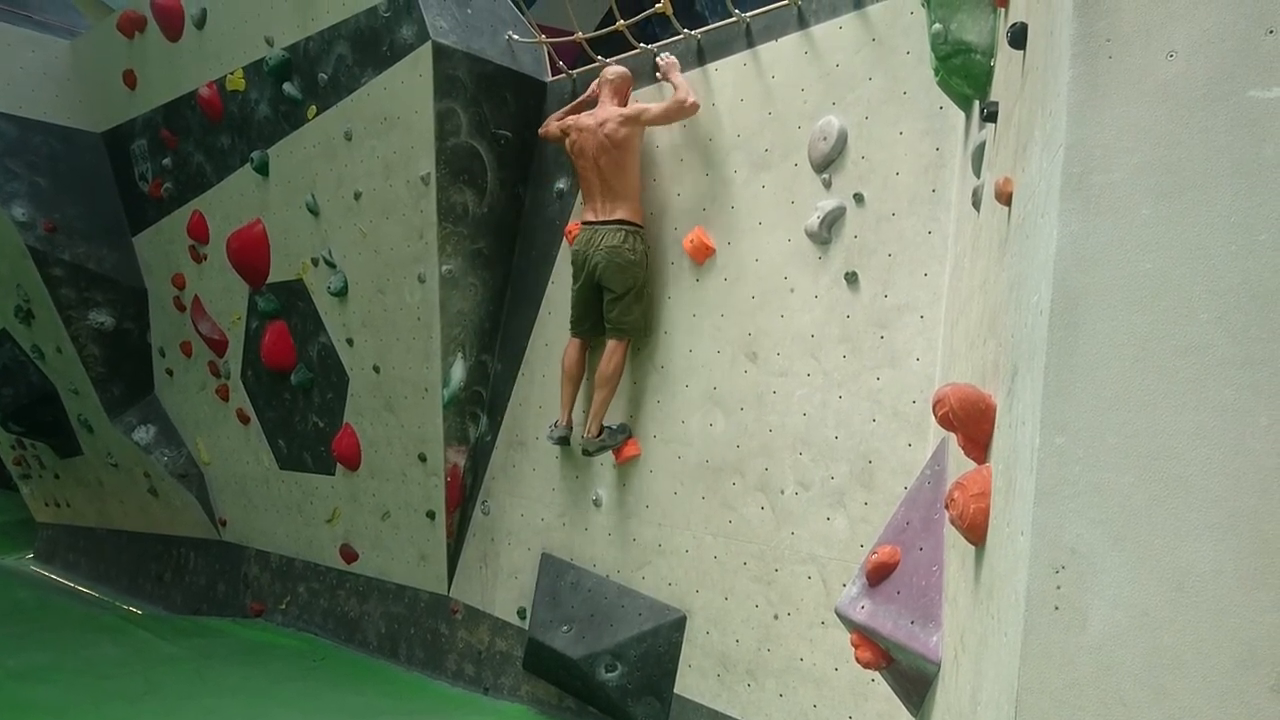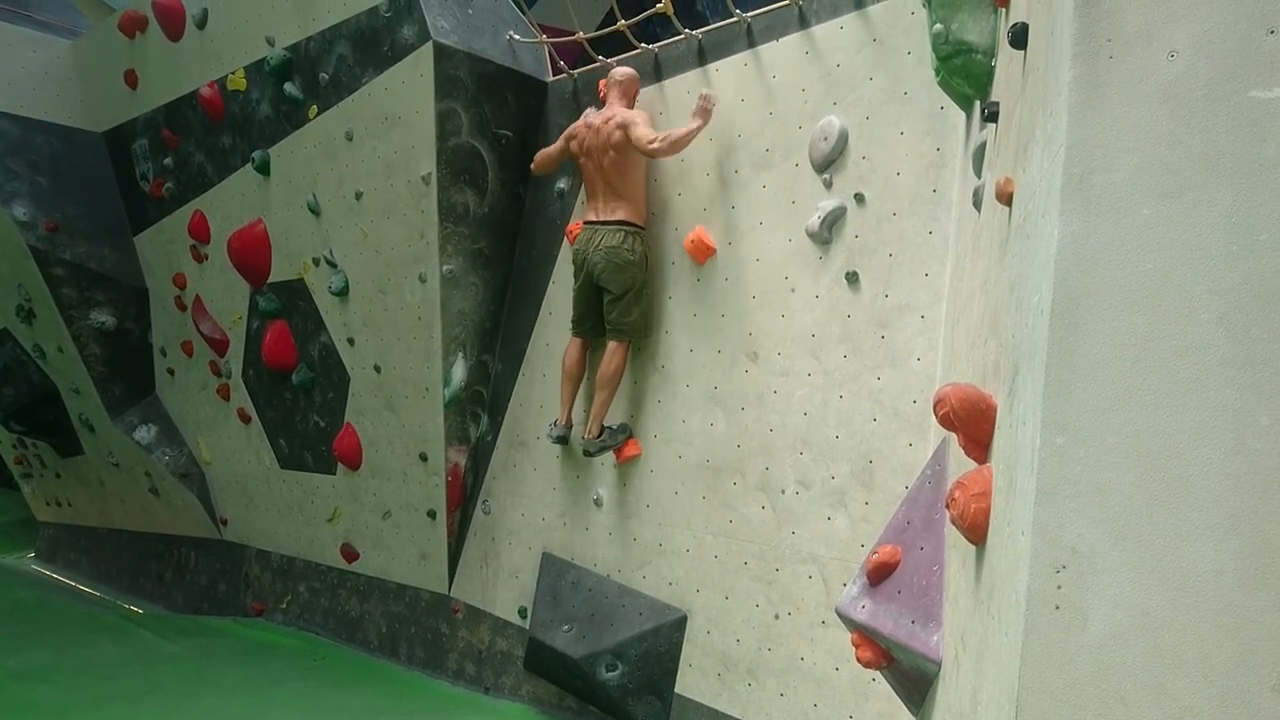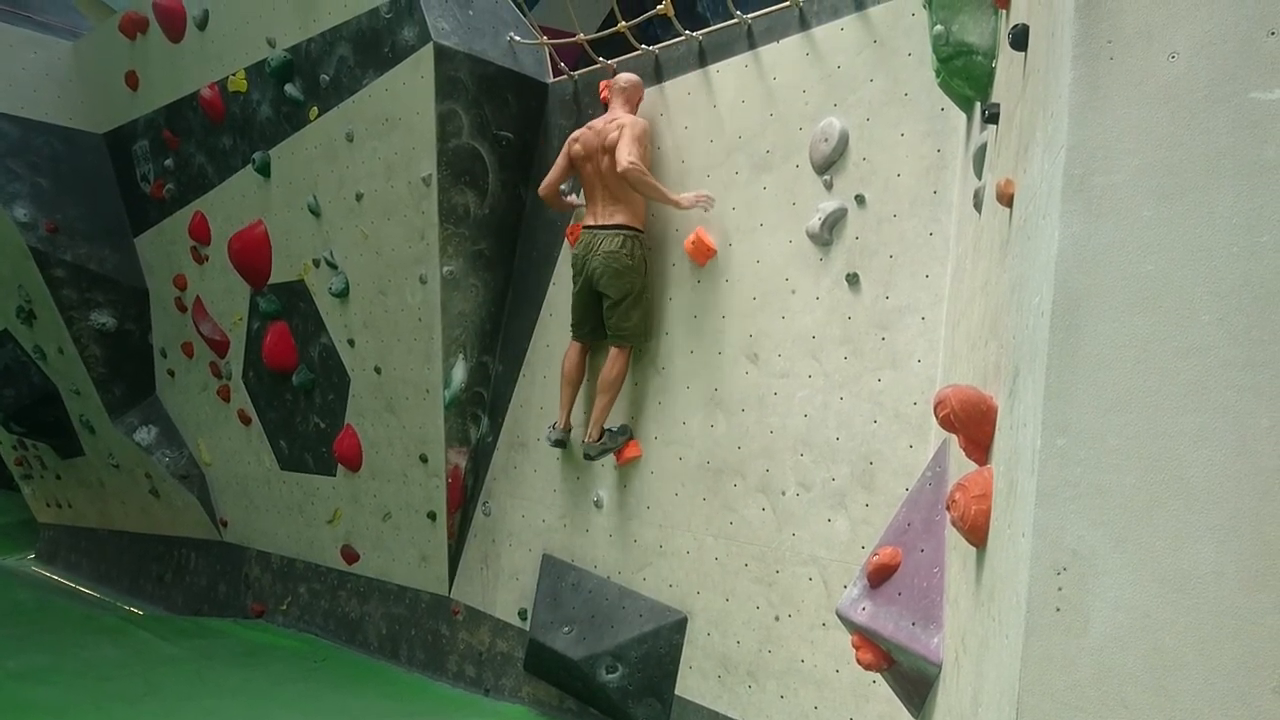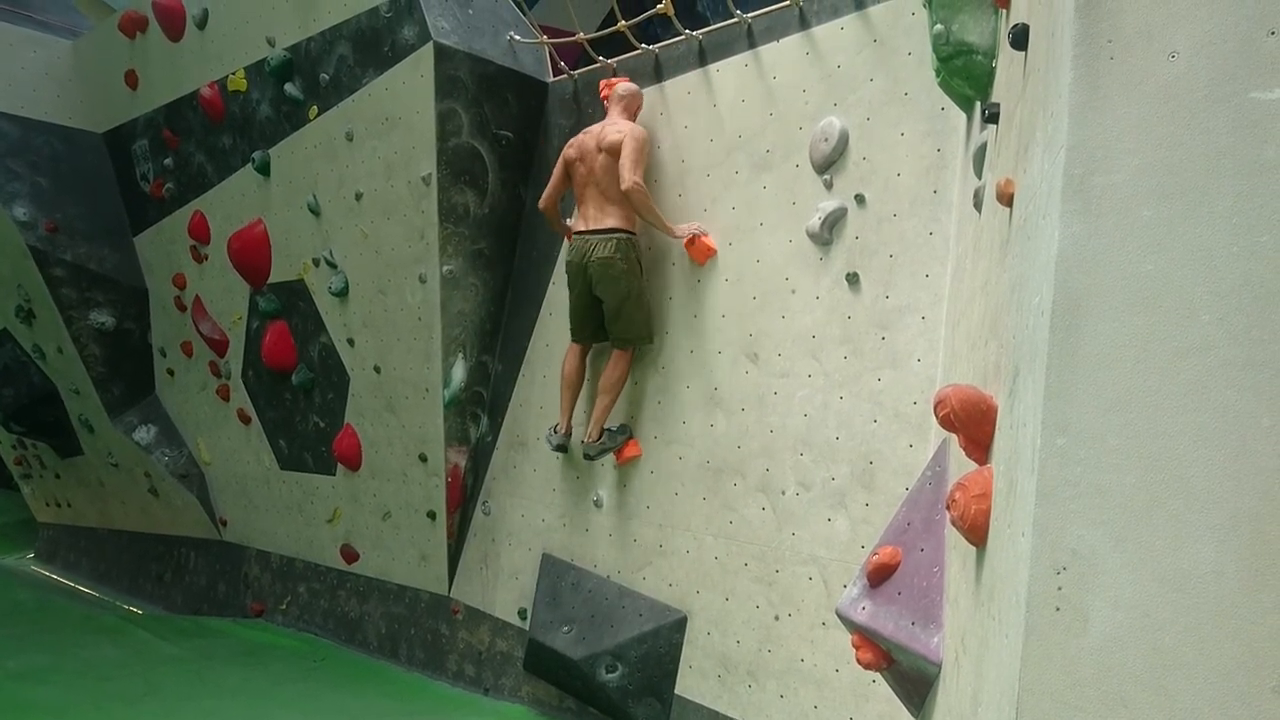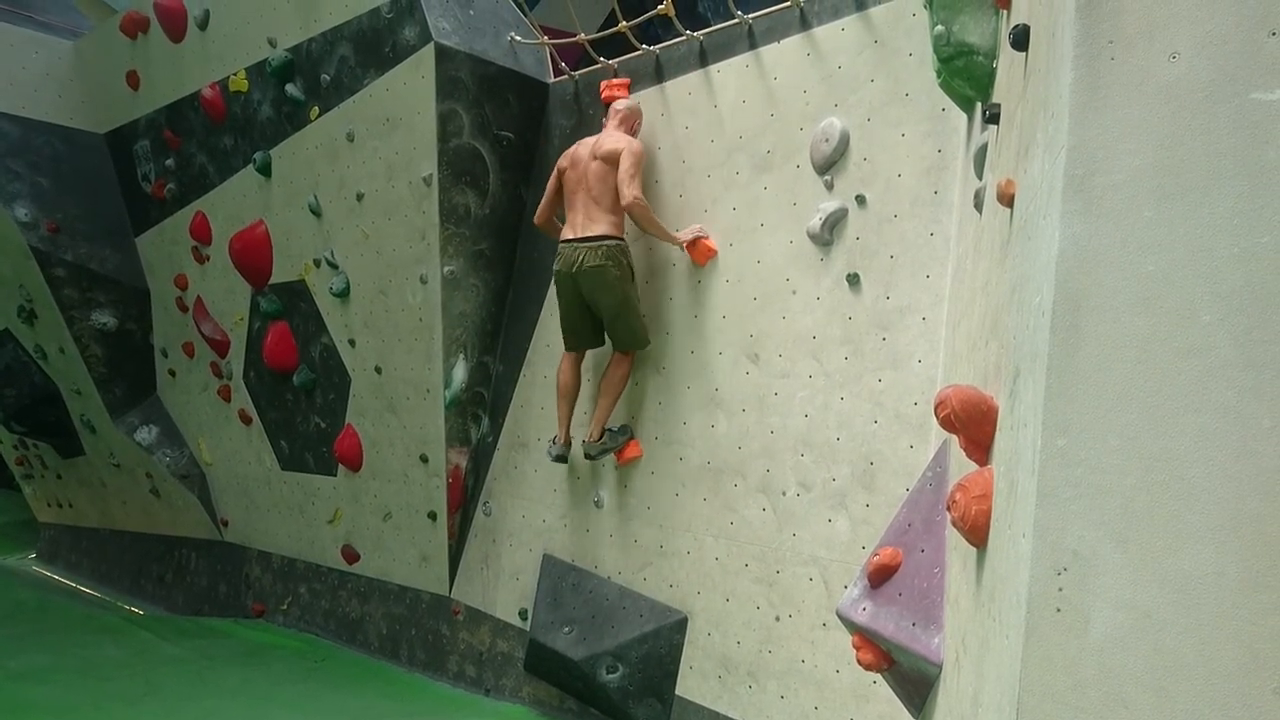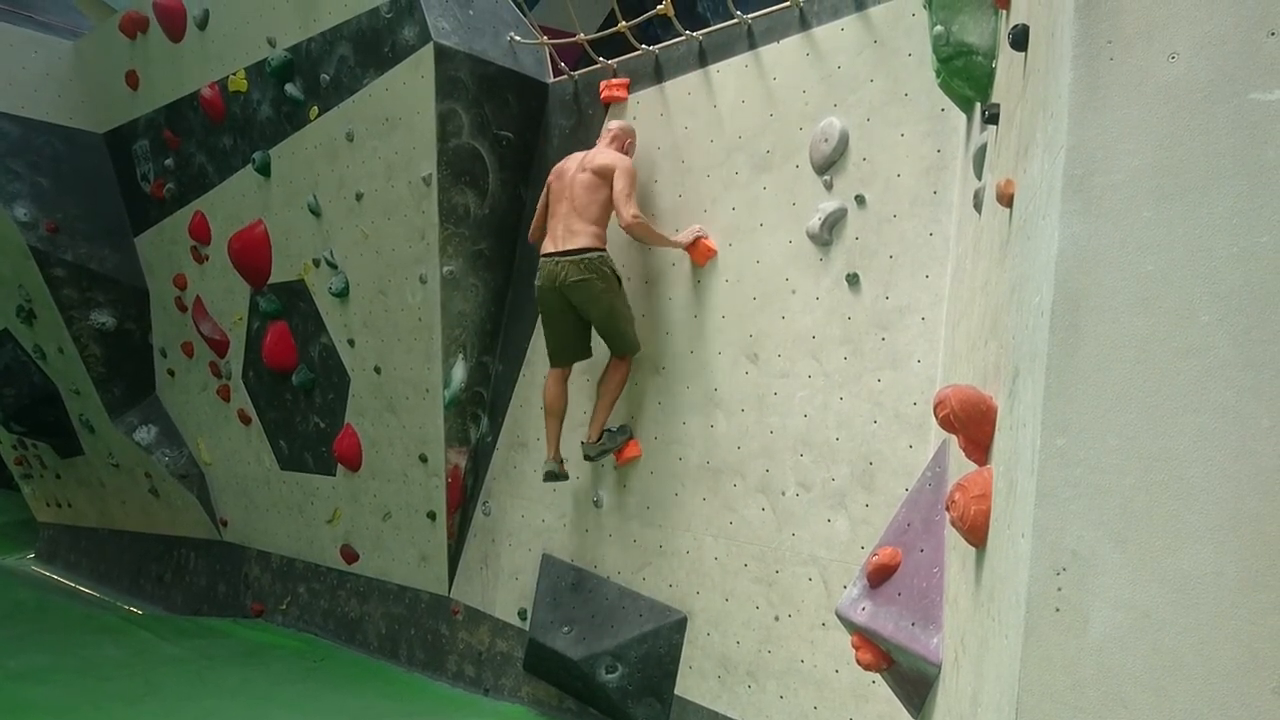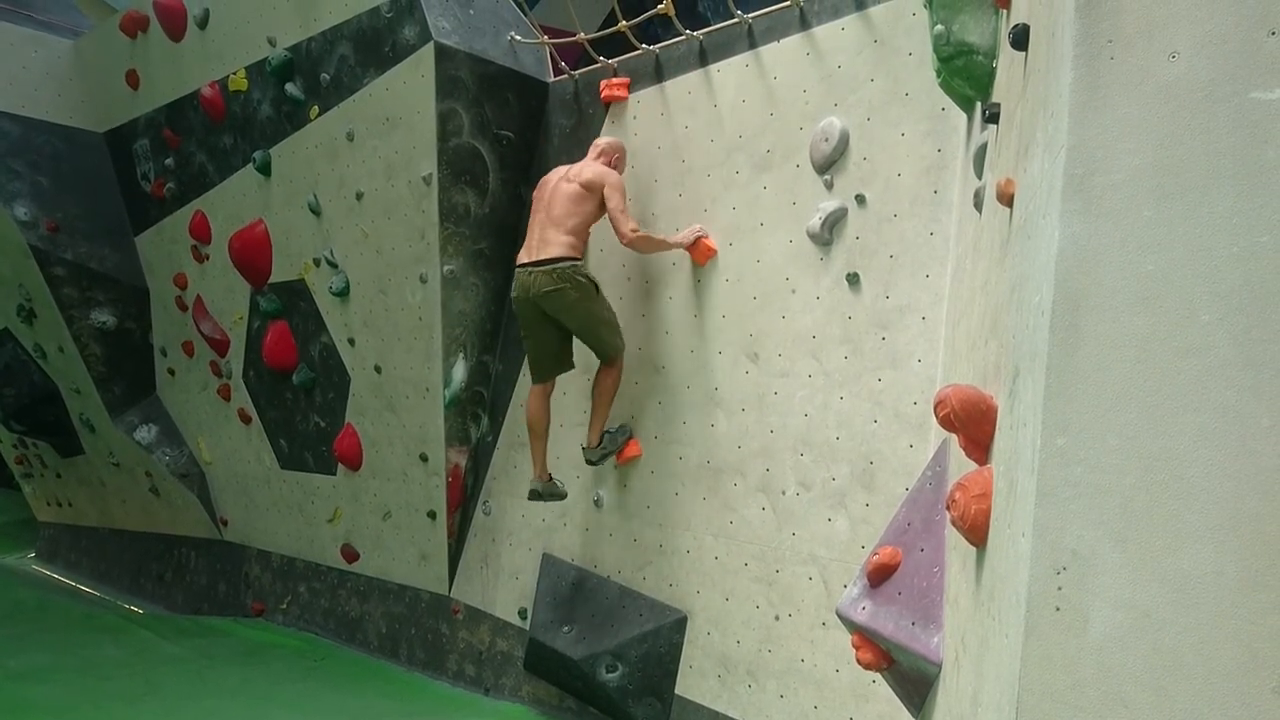
dt=0.1s
person 1, frame 1
left shoulder: (571, 125)
right shoulder: (626, 116)
left elbow: (544, 129)
right elbow: (686, 105)
left wrist: (582, 100)
right wrist: (673, 74)
left hip: (586, 238)
right hip: (622, 239)
left knee: (579, 334)
right knee: (617, 338)
left ankle: (562, 421)
right ankle: (594, 431)
person 1, frame 2
left shoulder: (578, 130)
right shoulder: (630, 119)
left elbow: (538, 166)
right elbow: (656, 146)
right wrist: (699, 122)
left hip: (587, 238)
right hip: (623, 240)
left knee: (580, 335)
right knee: (618, 339)
left ankle: (562, 421)
right ankle: (594, 432)
person 1, frame 3
left shoulder: (578, 137)
right shoulder: (633, 125)
left elbow: (546, 191)
right elbow: (627, 167)
right wrist: (678, 200)
left hip: (585, 242)
right hip: (620, 242)
left knee: (580, 339)
right knee: (620, 343)
left ankle: (562, 424)
right ankle: (595, 435)
person 1, frame 4
left shoulder: (575, 143)
right shoulder: (633, 132)
left elbow: (546, 204)
right elbow: (630, 185)
right wrist: (671, 229)
left hip: (579, 247)
right hip: (615, 246)
left knee: (579, 342)
right knee: (623, 345)
left ankle: (561, 428)
right ankle: (595, 435)
person 1, frame 5
left shoulder: (571, 152)
right shoulder: (629, 145)
left elbow: (540, 218)
right elbow: (630, 200)
right wrist: (674, 238)
left hip: (566, 255)
right hip: (603, 253)
left knee: (573, 350)
right knee: (625, 347)
left ankle: (560, 439)
right ankle: (595, 436)
person 1, frame 6
left shoulder: (561, 167)
right shoulder: (619, 162)
left elbow: (535, 234)
right elbow: (630, 219)
right wrist: (677, 240)
left hip: (547, 269)
right hip: (586, 264)
left knee: (559, 366)
right knee: (623, 352)
left ankle: (552, 457)
right ankle: (594, 438)
person 1, frame 7
left shoulder: (551, 177)
right shoulder: (605, 176)
right elbow: (630, 235)
right wrist: (679, 240)
left hip: (523, 279)
right hip: (562, 275)
left knee: (542, 382)
right knee: (613, 355)
left ankle: (540, 477)
right ankle: (596, 442)
